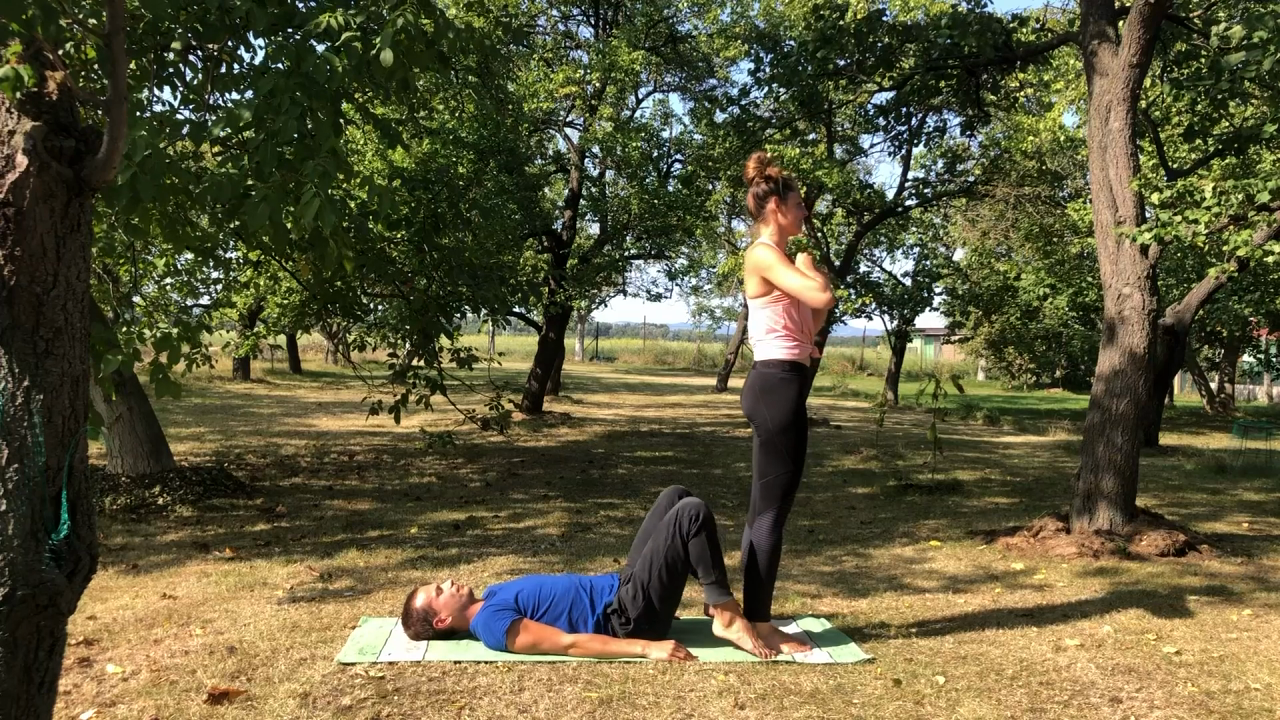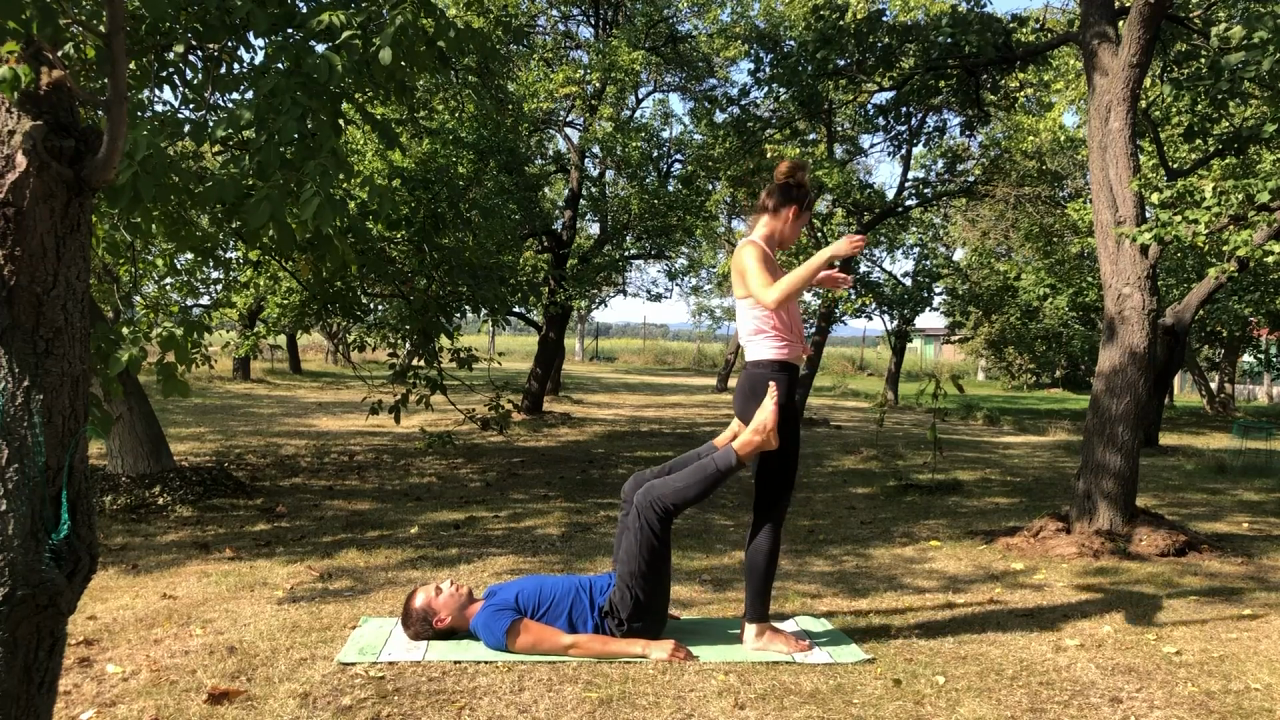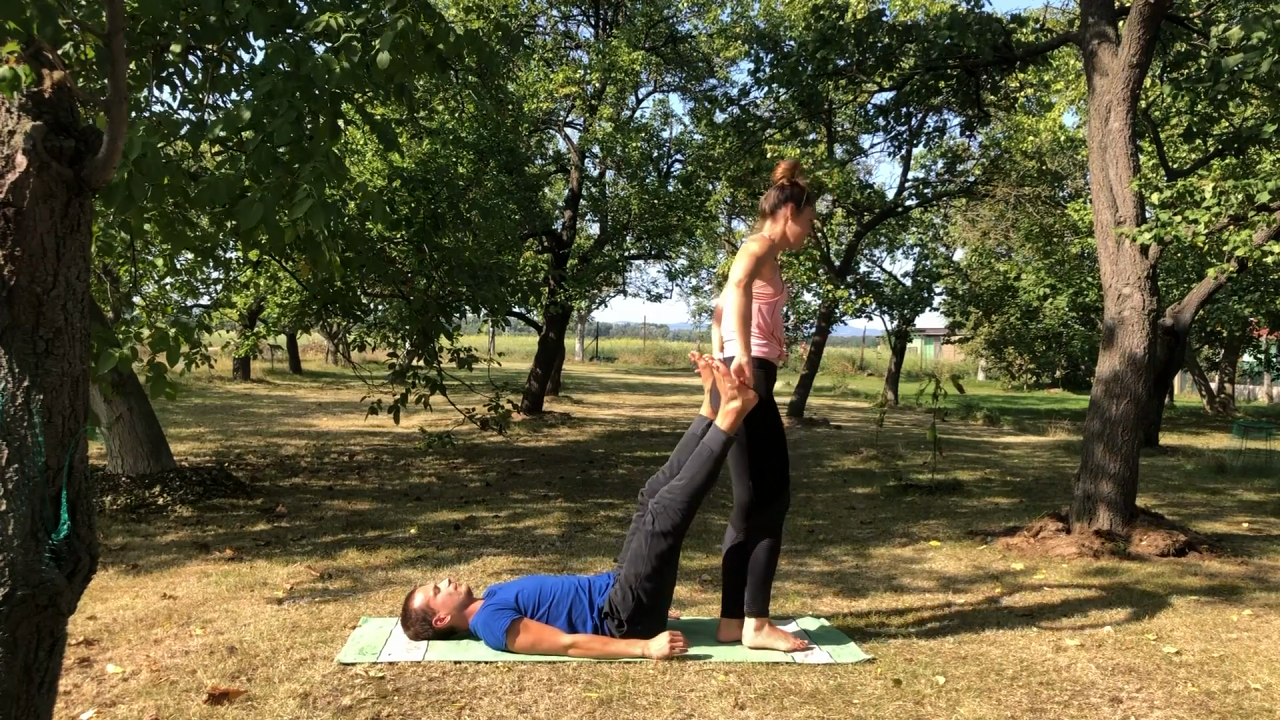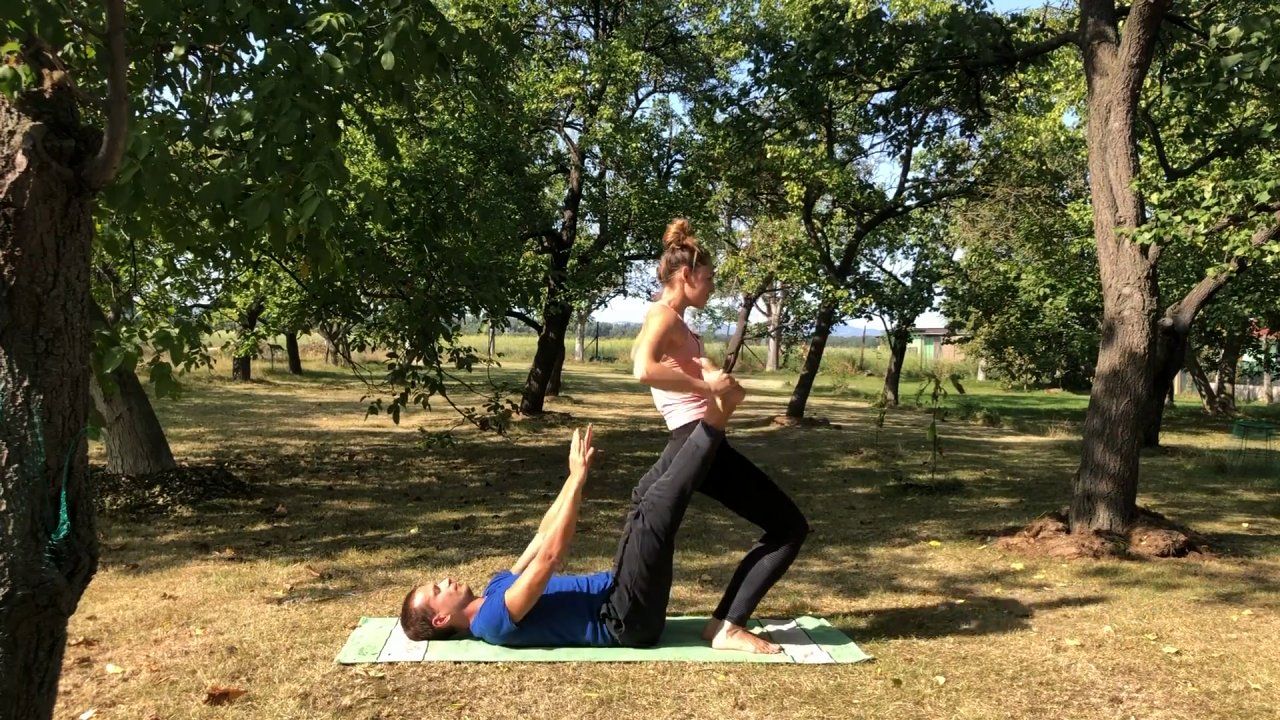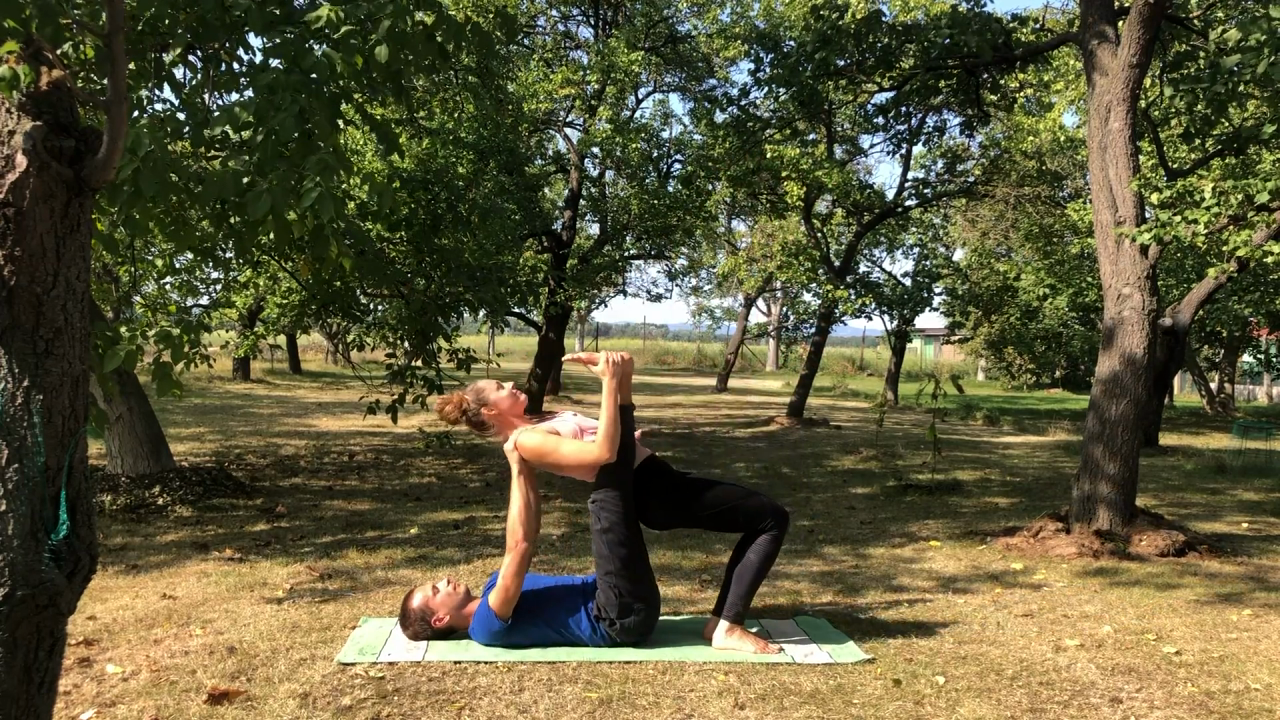
dt=1s
person 1, frame 1
left shoulder: (777, 257)
right shoulder: (764, 253)
left elbow: (813, 320)
right elbow: (824, 297)
left wrist: (809, 272)
right wrist: (809, 266)
left hip: (779, 383)
right hip: (778, 384)
left knee: (765, 509)
right knee: (771, 510)
left ankle: (755, 619)
right ankle: (758, 626)
person 1, frame 2
left shoulder: (763, 253)
right shoulder: (749, 251)
right elbow: (770, 297)
left wrist: (815, 278)
right wrist: (825, 255)
left hip: (773, 382)
right hip: (769, 383)
left knee: (771, 505)
right knee: (771, 506)
left ankle: (756, 619)
right ankle: (757, 628)
person 1, frame 3
left shoulder: (760, 253)
right shoulder: (762, 246)
left elbow: (722, 307)
right elbow: (737, 285)
left wrist: (722, 360)
right wrist: (743, 356)
left hip: (740, 382)
right hip: (749, 382)
left knee: (753, 503)
right knee: (768, 502)
left ankle: (732, 619)
right ankle: (755, 622)
person 1, frame 4
left shoulder: (668, 316)
right shoulder: (663, 313)
right elbow: (643, 369)
left wrist: (708, 375)
right wrist: (706, 385)
left hip: (692, 440)
right knee: (789, 528)
left ankle: (725, 621)
right ankle: (729, 628)
person 1, frame 5
left shoulder: (536, 427)
right shoulder: (527, 441)
right wrist: (614, 387)
left hip: (652, 477)
right hip: (652, 490)
left knee: (760, 517)
right knee: (771, 518)
left ankle: (723, 620)
right ankle: (728, 628)
person 2, frame 1
left shoulder: (491, 597)
right shoulder: (491, 625)
right elbow: (568, 643)
right wrist: (645, 648)
left hip: (617, 588)
right hip: (629, 616)
left knee: (677, 497)
right knee: (692, 512)
left ankle: (718, 603)
right ankle: (725, 616)
person 2, frame 2
left shoulder: (492, 600)
right shoulder: (491, 624)
right elbow: (569, 644)
right wrist: (646, 648)
left hip: (612, 592)
right hip: (626, 618)
left knee: (638, 488)
right knee: (650, 500)
left ankle: (731, 440)
right ankle: (742, 450)
person 2, frame 3
left shoulder: (495, 598)
right shoulder: (494, 625)
right elbow: (570, 644)
right wrist: (646, 647)
left hip: (613, 591)
right hip: (626, 615)
left knee: (655, 494)
right knee: (664, 512)
left ankle: (714, 407)
right ankle: (730, 415)
person 2, frame 4
left shoulder: (497, 589)
right shoulder: (494, 620)
left elbow: (545, 533)
right elbow: (550, 554)
left wrist: (575, 473)
right wrist: (577, 478)
left hip: (613, 595)
right hip: (626, 618)
left knee: (650, 499)
right knee: (655, 510)
left ankle: (710, 417)
right ankle: (713, 418)
person 2, frame 5
left shoulder: (491, 596)
right shoulder: (488, 625)
left elbow: (528, 533)
right elbow: (519, 545)
left wrist: (526, 464)
right wrist: (516, 469)
left hip: (619, 612)
right hip: (623, 616)
left knee: (611, 492)
right knee: (608, 498)
left ankle: (618, 389)
right ankle: (613, 385)
